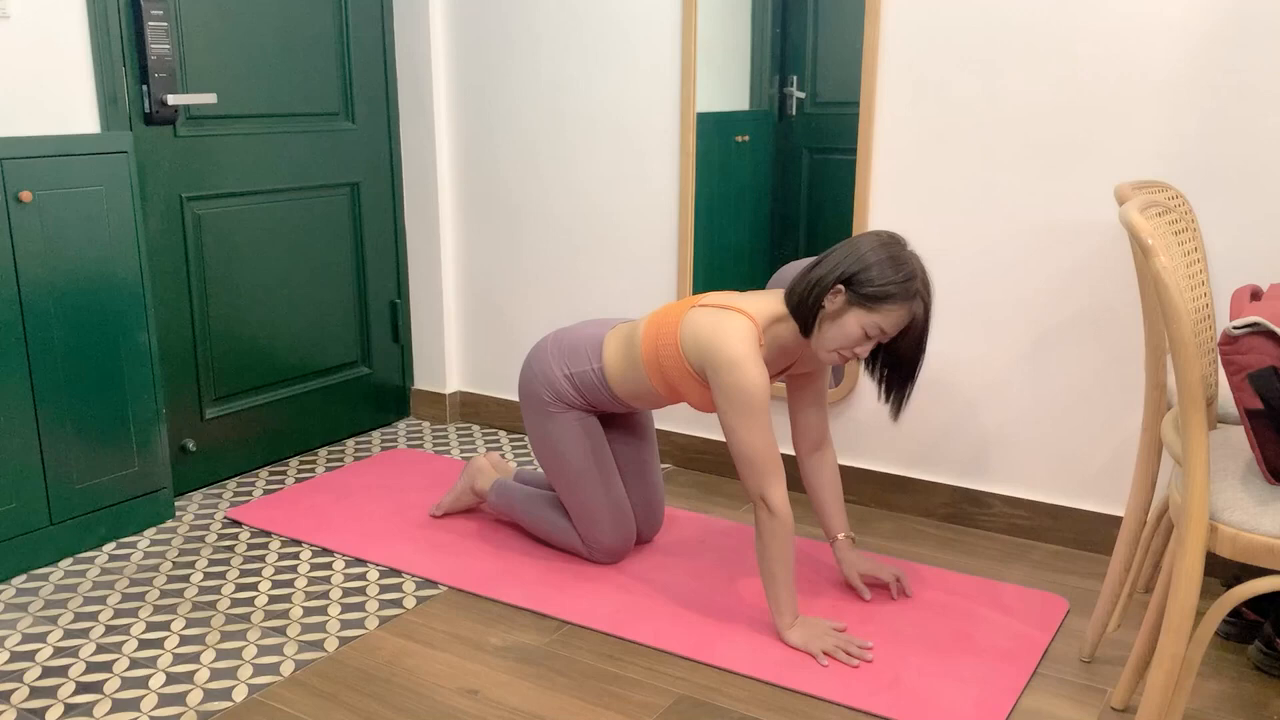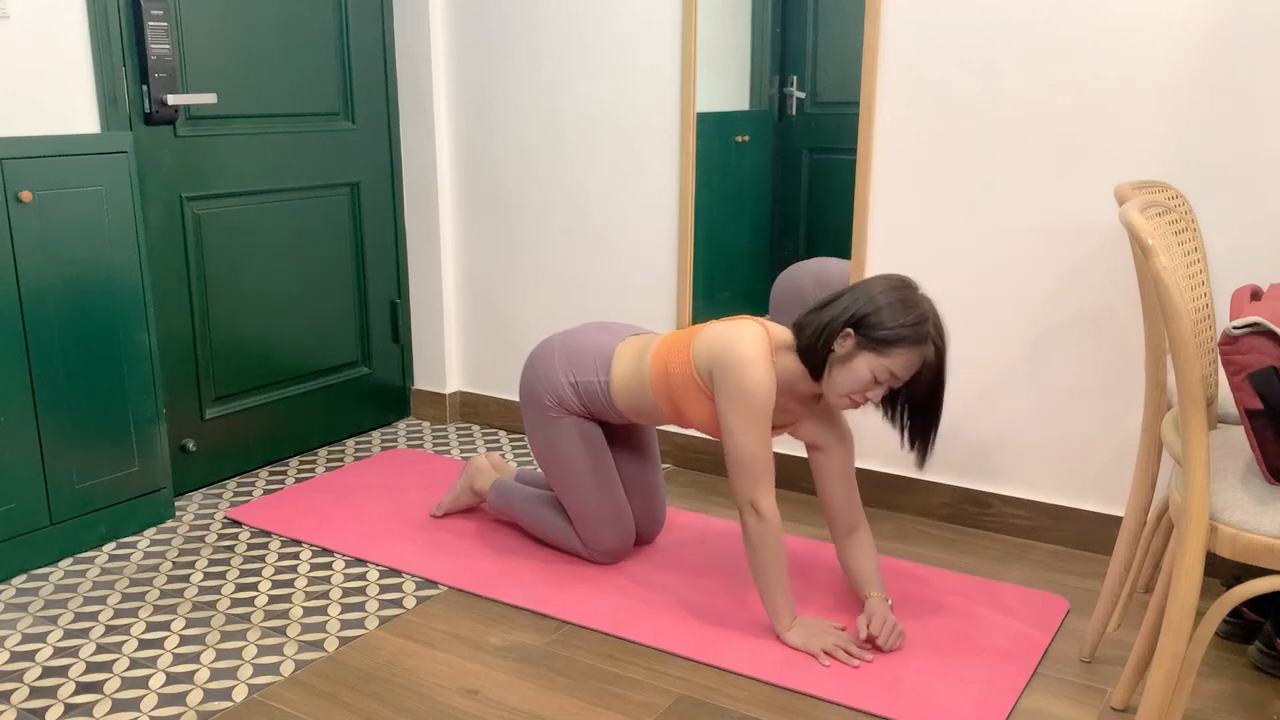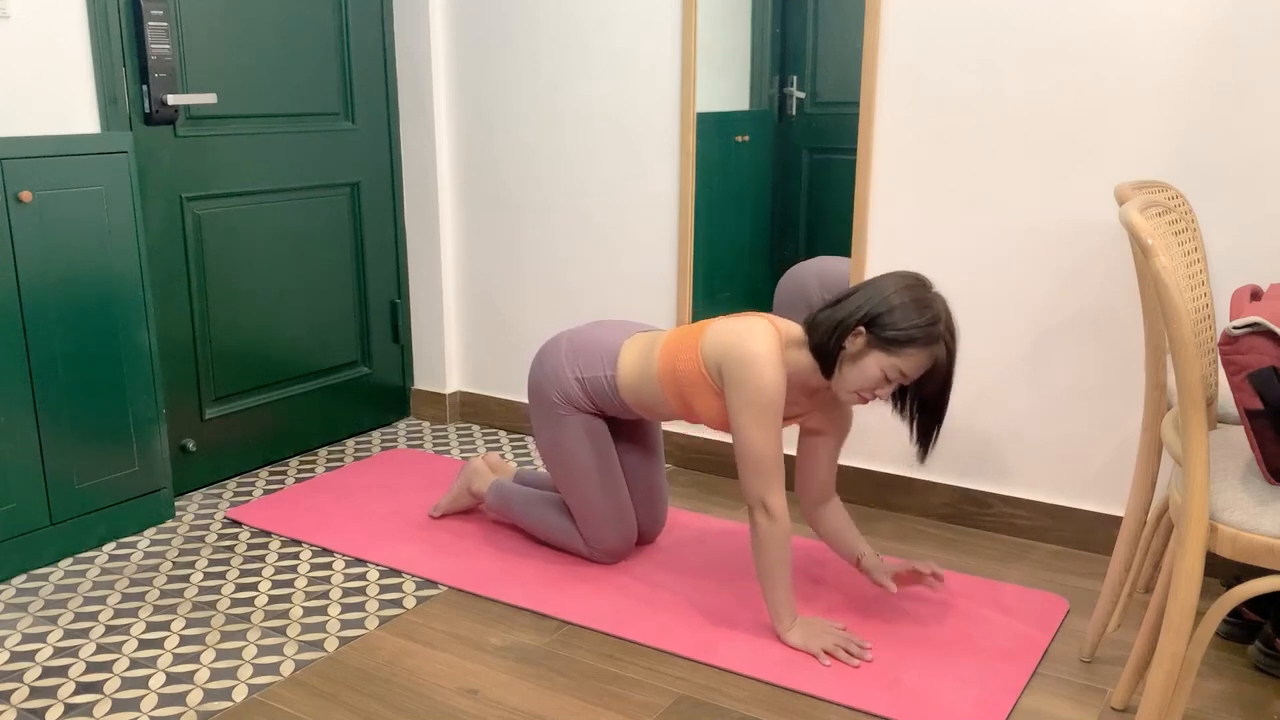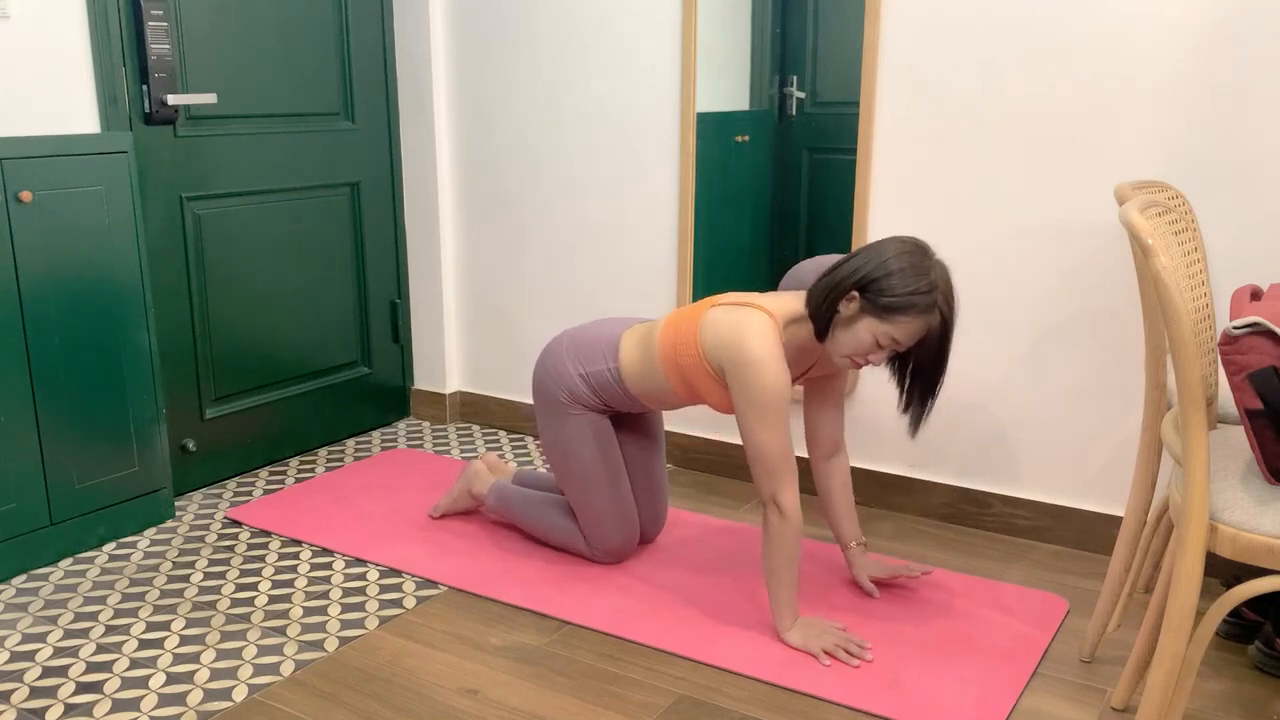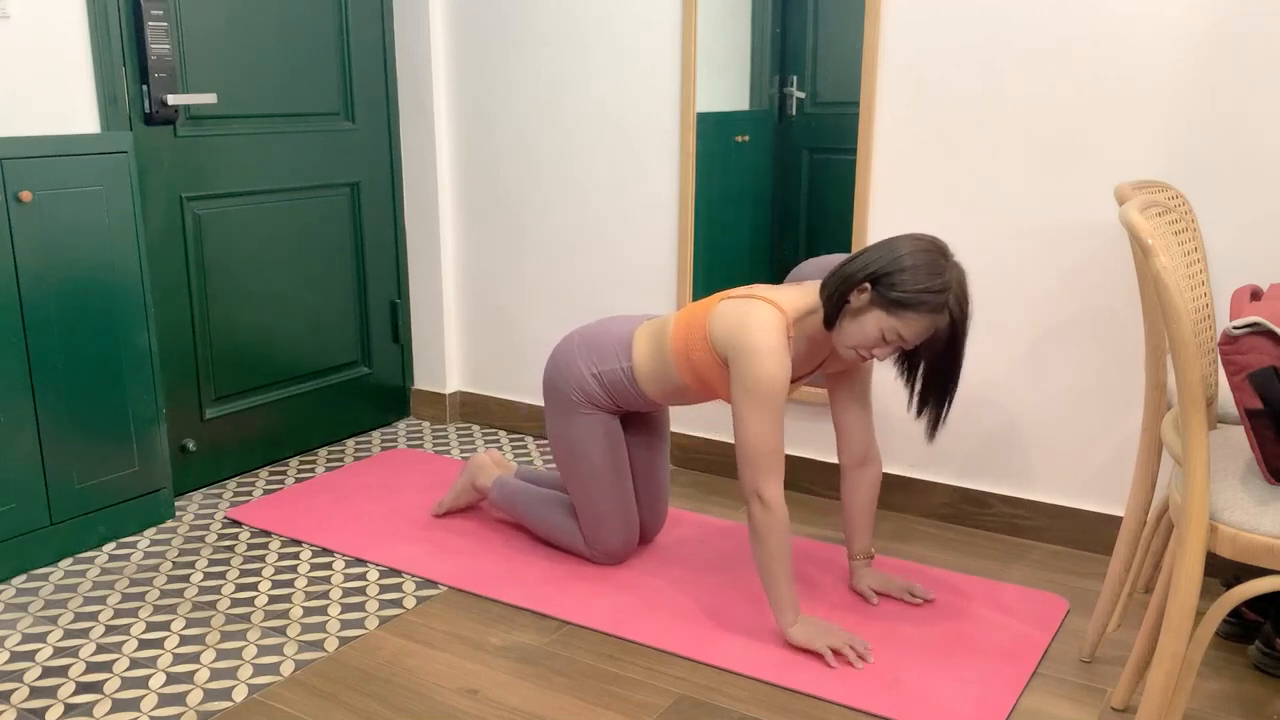
dt=1s
person 1, frame 1
left shoulder: (810, 338)
right shoulder: (736, 345)
left elbow: (815, 448)
right elbow: (769, 498)
left wrist: (844, 547)
right wrist: (789, 623)
left hip: (614, 382)
right hip: (560, 380)
left knee: (645, 528)
right knee: (608, 543)
left ankle: (509, 475)
right ankle: (486, 483)
person 1, frame 2
left shoulder: (820, 420)
right shoulder: (749, 359)
left elbow: (850, 530)
right elbow: (757, 508)
left wrist: (876, 600)
right wrist: (788, 624)
left hip: (615, 369)
right hip: (560, 381)
left knee: (645, 531)
right knee: (608, 544)
left ankle: (507, 473)
right ankle: (486, 483)
person 1, frame 3
left shoulder: (830, 402)
right shoulder: (759, 359)
left elbow: (817, 500)
right elbow: (767, 506)
left wrist: (869, 562)
right wrist: (789, 625)
left hip: (622, 366)
right hip: (568, 377)
left knee: (646, 529)
right knee: (610, 543)
left ankle: (504, 472)
right ankle: (483, 485)
person 1, frame 4
left shoulder: (828, 338)
right shoulder: (758, 348)
left elbow: (829, 455)
right elbow: (780, 501)
left wrist: (856, 553)
right wrist: (789, 623)
left hip: (625, 377)
right hip: (573, 379)
left knee: (647, 528)
right knee: (612, 543)
left ankle: (504, 474)
right ankle: (484, 486)
person 1, frame 5
left shoulder: (845, 329)
right shoulder: (763, 337)
left elbow: (861, 459)
right elbow: (763, 495)
left wrist: (861, 564)
right wrist: (791, 622)
left hip: (636, 381)
right hip: (585, 376)
left knee: (645, 530)
right knee: (610, 545)
left ankle: (507, 471)
right ankle: (487, 479)
